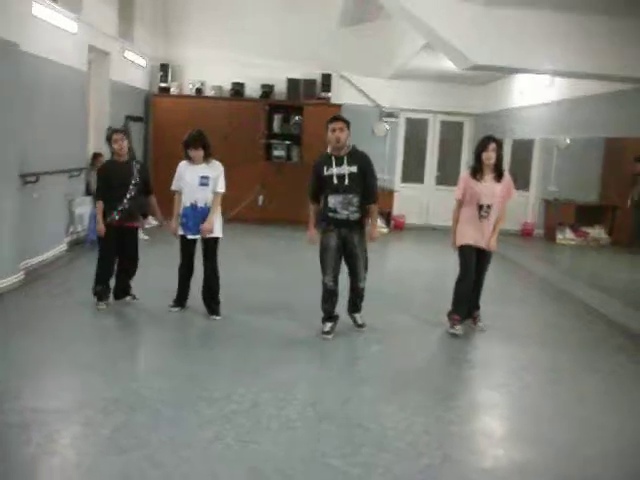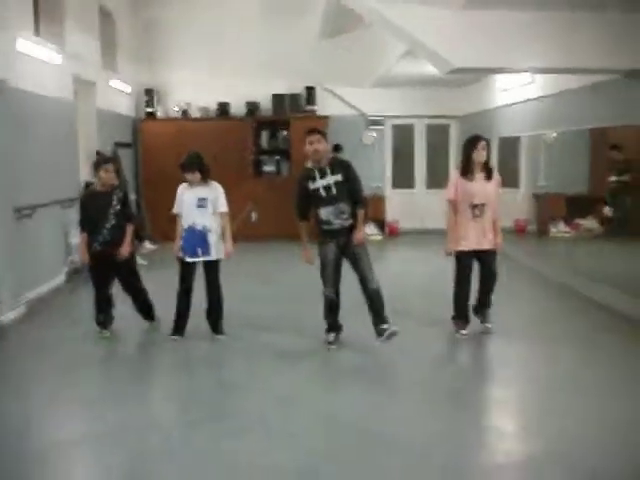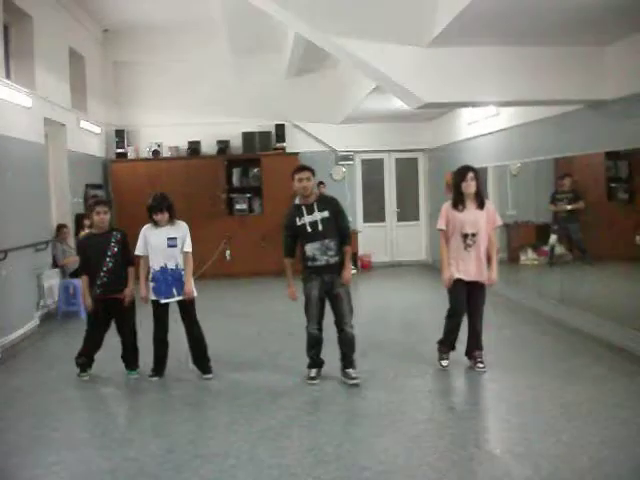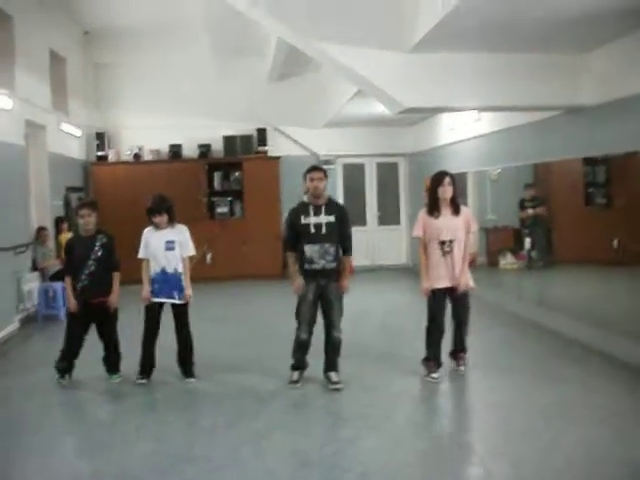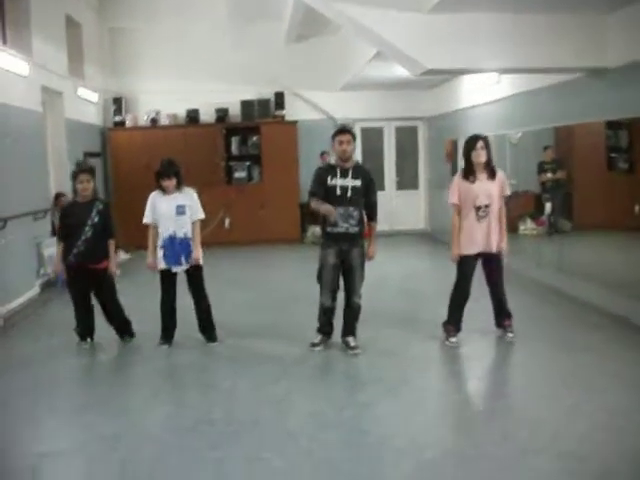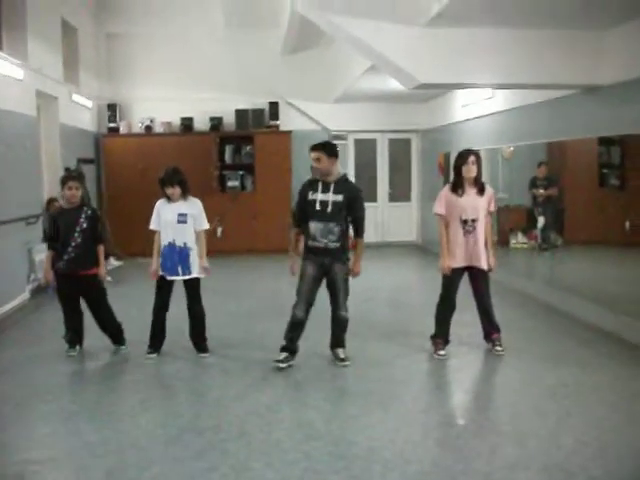
dt=0.5s
person 1, frame 1
left shoulder: (361, 159)
right shoulder: (322, 163)
left elbow: (372, 194)
right elbow: (315, 198)
left wrist: (373, 224)
right wrist: (312, 227)
left hip: (355, 228)
right hip: (330, 229)
left knee: (359, 275)
right knee: (330, 277)
left ankle: (355, 310)
right ankle: (329, 318)
person 1, frame 2
left shoulder: (343, 167)
right shoulder: (305, 178)
left elbow: (359, 200)
right elbow: (303, 216)
left wrist: (360, 228)
right wrist: (305, 247)
left hip: (351, 233)
right hip: (328, 240)
left knee: (369, 278)
right knee: (330, 288)
left ankle: (381, 324)
right ankle: (333, 329)
person 1, frame 3
left shoulder: (331, 204)
right shoulder: (293, 215)
left elbow: (346, 237)
right elbow: (289, 252)
left wrist: (347, 267)
right wrist: (290, 283)
left hip: (337, 273)
right hip: (312, 276)
left knee: (345, 322)
right knee: (313, 324)
left ankle: (349, 366)
right ankle: (314, 364)
person 1, frame 4
left shoulder: (338, 211)
right shoulder: (297, 213)
left elbow: (346, 247)
right elbow: (290, 248)
left wrist: (346, 276)
right wrist: (295, 276)
left hip: (333, 278)
right hip: (308, 279)
left knee: (334, 327)
right knee: (304, 327)
left ankle: (331, 370)
right ankle: (298, 367)
person 1, frame 5
left shoulder: (364, 175)
right shoulder: (323, 173)
left elbow: (371, 212)
right elbow: (312, 199)
left wrist: (372, 243)
right wrist: (323, 207)
left hip: (355, 243)
right hip: (330, 243)
left knee: (354, 292)
right knee: (327, 291)
left ankle: (349, 334)
right ankle: (324, 332)
person 1, frame 6
left shoulder: (350, 190)
right shoulder: (308, 187)
left elbow: (358, 228)
right elbow: (297, 223)
left wrist: (357, 259)
right wrist: (293, 254)
left hip: (338, 258)
right hip: (311, 257)
left knee: (340, 306)
right knee: (301, 305)
left ankle: (338, 346)
right ankle: (289, 350)
person 2, frame 1
left shoulder: (504, 179)
right shoulder: (467, 177)
left elbow: (502, 211)
right elbow: (458, 207)
left wrist: (494, 236)
right wrist: (453, 233)
left hip: (486, 238)
right hip: (467, 235)
left knee: (479, 278)
right knee: (466, 275)
left ankle: (472, 311)
right ankle: (456, 316)
person 2, frame 2
left shoulder: (493, 177)
right shoulder: (458, 178)
left elbow: (494, 209)
right elbow: (451, 210)
left wrist: (498, 235)
right wrist: (451, 239)
left hip: (486, 239)
right hip: (464, 239)
left knee: (490, 275)
right knee: (463, 280)
left ankle: (482, 310)
right ankle: (461, 319)
person 2, frame 3
left shoulder: (487, 207)
right shoulder: (449, 208)
left elbow: (492, 240)
right elbow: (444, 241)
left wrist: (494, 267)
right wrist: (445, 269)
left hip: (479, 270)
right hip: (457, 270)
left knee: (476, 314)
right knee: (457, 310)
left ankle: (475, 352)
right ankle: (445, 347)
person 2, frame 4
left shoulder: (463, 212)
right shoulder: (425, 215)
left elbow: (468, 245)
right elbow: (422, 249)
left wrist: (464, 273)
right wrist: (424, 278)
left hip: (457, 276)
right hip: (436, 278)
left knee: (462, 317)
right knee: (436, 321)
left ankle: (459, 353)
right ankle: (432, 361)
person 2, frame 5
left shoulder: (498, 177)
right shoulder: (460, 179)
left elbow: (501, 209)
right elbow: (456, 214)
left wrist: (504, 238)
right wrist: (455, 244)
left hip: (492, 242)
right hip: (468, 243)
left knee: (497, 283)
right knee: (462, 285)
left ankle: (504, 321)
right ankle: (451, 326)
person 2, frame 6
left shoulder: (486, 192)
right shoulder: (448, 192)
left elbow: (487, 224)
right elbow: (443, 226)
left wrist: (490, 253)
right wrist: (444, 256)
left hip: (478, 256)
right hip: (455, 256)
left knee: (483, 297)
right knee: (447, 298)
left ankle: (493, 335)
right ankle: (440, 339)
person 3, frame 1
left shoulder: (216, 167)
right shoulder: (183, 167)
left elbow: (218, 196)
right elbow: (178, 195)
left wrist: (209, 220)
right wrist: (175, 219)
left hip: (210, 224)
right hip: (187, 222)
left knee: (210, 265)
right knee: (185, 263)
left ankle: (212, 305)
right ankle: (180, 299)
person 3, frame 2
left shoulder: (214, 189)
right shoulder: (182, 189)
left elbow: (222, 216)
right elbow: (179, 217)
left wrist: (228, 241)
right wrist: (177, 242)
left hip: (210, 246)
right hip: (188, 246)
left knee: (213, 286)
right knee: (184, 287)
left ankle: (216, 325)
right ankle: (179, 326)
person 3, frame 3
left shoulder: (181, 227)
right shoulder: (146, 231)
left elbow: (188, 256)
right elbow: (143, 260)
left wrist: (188, 282)
right wrist: (142, 285)
left hip: (181, 284)
right hip: (158, 287)
left knee: (192, 325)
right knee: (160, 329)
left ankle: (204, 365)
right ankle: (158, 368)
person 3, frame 4
left shoulder: (181, 231)
right shoulder: (148, 233)
left elbow: (186, 260)
right elbow: (145, 262)
left wrist: (188, 286)
right wrist: (145, 287)
left hip: (178, 288)
right hip: (156, 289)
left knee: (183, 329)
right knee: (150, 329)
left ankle: (187, 368)
right ankle: (145, 370)
person 3, frame 5
left shoulder: (189, 195)
right shoulder: (154, 198)
left elbow: (196, 224)
right elbow: (152, 228)
left wrist: (197, 249)
right wrist: (151, 254)
left hip: (189, 253)
right hip: (166, 255)
left knee: (199, 293)
right knee: (167, 296)
left ankle: (209, 331)
right ankle: (167, 335)
person 3, frame 6
left shoulder: (194, 204)
right shoulder: (160, 205)
left elbow: (200, 234)
right elbow: (157, 235)
left wrist: (203, 259)
right wrist: (155, 261)
left hip: (190, 263)
right hip: (166, 263)
left knee: (194, 304)
right knee: (160, 304)
left ankle: (200, 342)
right ankle: (155, 344)
person 4, frame 1
left shoulder: (138, 167)
right shoulder: (106, 168)
left elbow: (148, 192)
right elbow: (100, 197)
left wrist: (158, 213)
right wrist: (99, 221)
left hip: (131, 222)
right hip: (111, 223)
left knee: (130, 260)
right knee: (107, 259)
left ankle: (122, 292)
right ankle: (101, 295)
person 4, frame 2
left shoulder: (120, 194)
right shoulder: (88, 198)
left elbow: (129, 221)
right elbow: (84, 227)
left wrist: (127, 244)
right wrist: (84, 250)
left hip: (120, 250)
right hip: (98, 252)
left knee: (134, 285)
right knee: (101, 289)
left ankle: (149, 315)
right ankle: (104, 323)
person 4, frame 3
left shoulder: (120, 236)
right shoulder: (85, 242)
left elbow: (130, 263)
right elbow: (83, 271)
left wrist: (131, 287)
right wrist: (86, 296)
left hip: (122, 293)
right hip: (98, 296)
left knee: (128, 331)
right knee: (94, 332)
left ankle: (131, 365)
right ankle: (83, 364)
person 4, frame 4
left shoulder: (106, 239)
right shoulder: (72, 243)
left elbow: (115, 269)
right elbow: (68, 273)
left wrist: (115, 293)
right wrist: (70, 297)
left hip: (104, 298)
right hip: (80, 299)
left knee: (109, 336)
right knee: (73, 336)
left ankle: (113, 369)
right ankle: (64, 370)
person 4, frame 5
left shoulder: (101, 206)
right shoulder: (67, 209)
left elbow: (110, 236)
right elbow: (62, 238)
left wrist: (112, 260)
right wrist: (59, 262)
left hip: (99, 263)
right hip: (75, 265)
left knee: (109, 300)
right knee: (81, 302)
left ankle: (126, 332)
right ankle: (85, 335)
person 4, frame 6
left shoulder: (90, 213)
right shoulder: (56, 216)
left elbow: (99, 241)
right elbow: (51, 245)
left wrist: (102, 265)
right wrist: (48, 269)
left hip: (89, 270)
right hip: (65, 272)
left knee: (101, 307)
right knee: (70, 309)
left ankle: (118, 339)
right ankle: (74, 342)
